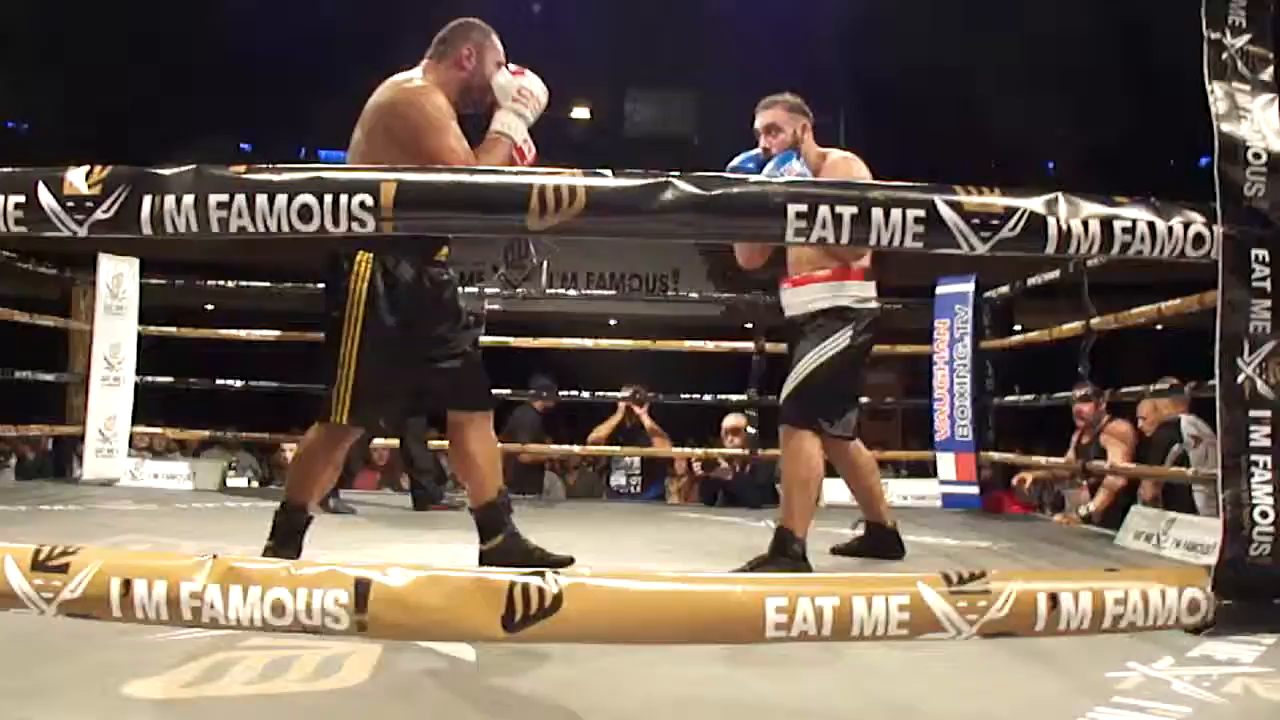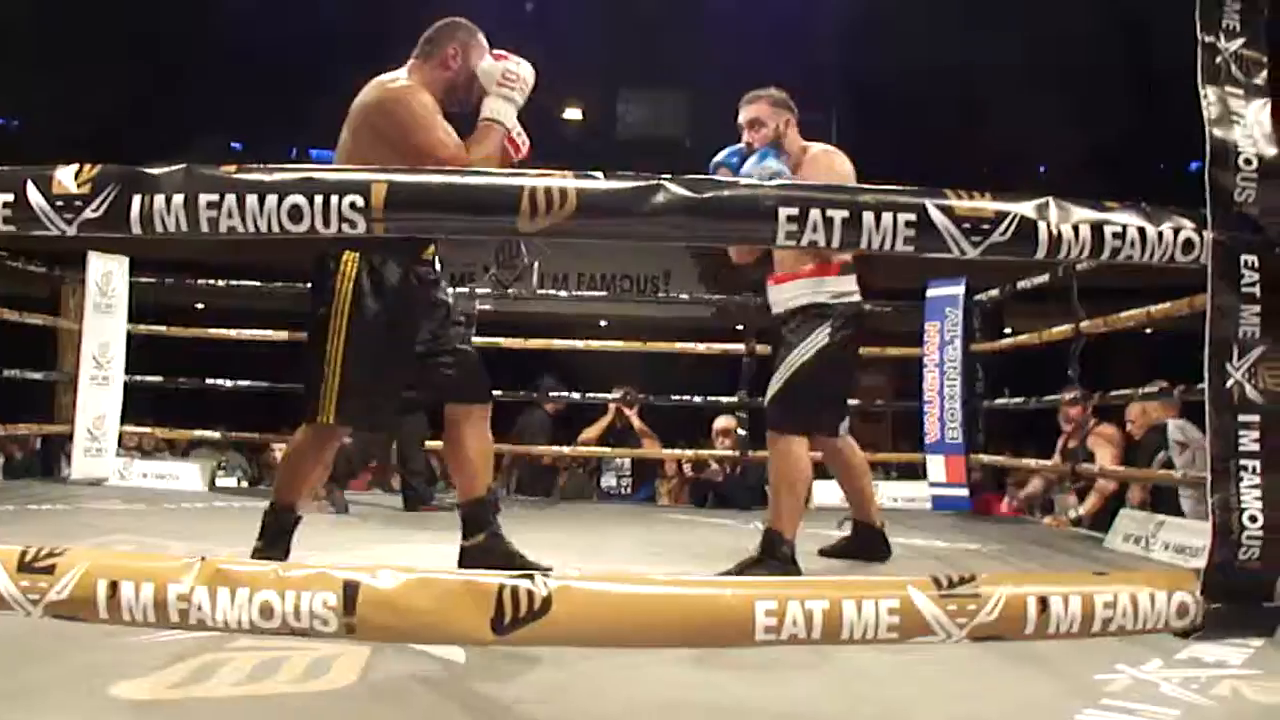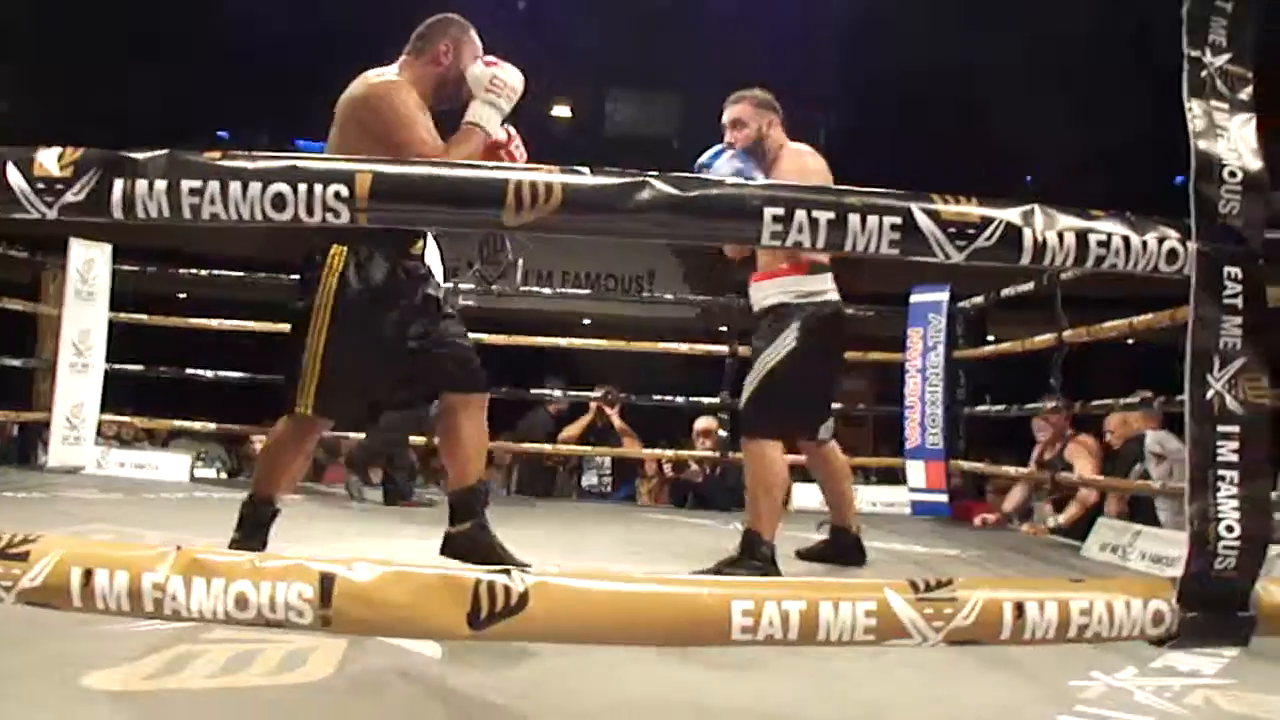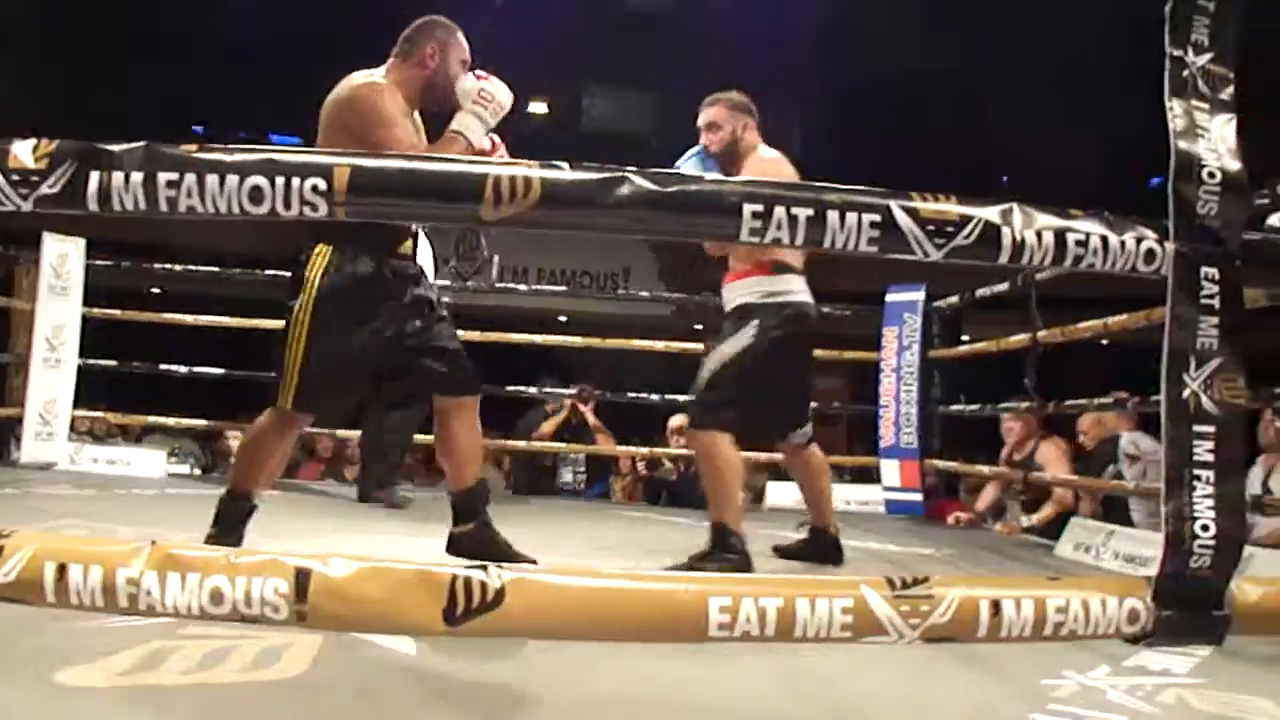
dt=0.1s
person 1, frame 1
left shoulder: (430, 105)
right shoulder: (414, 97)
left wrist: (505, 154)
right wrist: (512, 119)
left hip: (423, 274)
right hip: (382, 269)
left knee: (472, 407)
right knee: (348, 418)
left ankle: (499, 541)
right ankle: (282, 544)
person 1, frame 2
left shoulder: (418, 104)
right shoulder: (399, 96)
right elbow: (461, 177)
left wrist: (496, 152)
right wrist: (500, 105)
left hip: (411, 272)
right hip: (369, 270)
left knee: (470, 400)
right knee: (334, 418)
left ankle: (481, 539)
right ankle: (271, 545)
person 1, frame 3
left shoulder: (412, 104)
right shoulder: (385, 92)
left wrist: (488, 158)
right wrist: (486, 109)
left hip: (407, 270)
right hip: (359, 265)
left knee: (468, 389)
right knee: (315, 410)
left ankle: (469, 529)
right ankle: (248, 535)
person 1, frame 4
left shoulder: (401, 106)
right shoulder: (369, 93)
left wrist: (469, 159)
right wrist: (471, 120)
left hip: (397, 269)
right hip: (346, 264)
left knee: (459, 392)
right knee: (298, 406)
left ankle: (470, 527)
right ankle: (225, 530)
person 2, frame 1
left shoulder: (843, 167)
right shoulder: (786, 179)
left elbow: (855, 242)
right elbow: (748, 258)
left hip: (842, 314)
right hip: (811, 318)
left knee: (797, 420)
right knee: (836, 433)
left ankle: (789, 552)
right ankle: (883, 531)
person 2, frame 2
left shoulder: (825, 160)
right shoulder: (772, 175)
right elbow: (741, 254)
left hip: (825, 310)
right hip: (801, 314)
left knee: (784, 422)
right knee: (828, 431)
left ankle: (778, 554)
right ankle: (869, 531)
person 2, frame 3
left shoulder: (798, 159)
right shoulder: (776, 170)
right elbow: (736, 249)
left hip: (803, 310)
right hip: (802, 312)
left knee: (760, 428)
right knee: (811, 433)
left ankle: (757, 555)
right ankle: (846, 536)
person 2, frame 4
left shoulder: (763, 163)
right shoulder: (748, 172)
left elbow: (757, 238)
right elbow: (717, 245)
left hip: (769, 311)
right hip: (779, 314)
left knee: (710, 419)
right knee: (793, 434)
left ankle: (728, 548)
right ankle: (825, 535)
